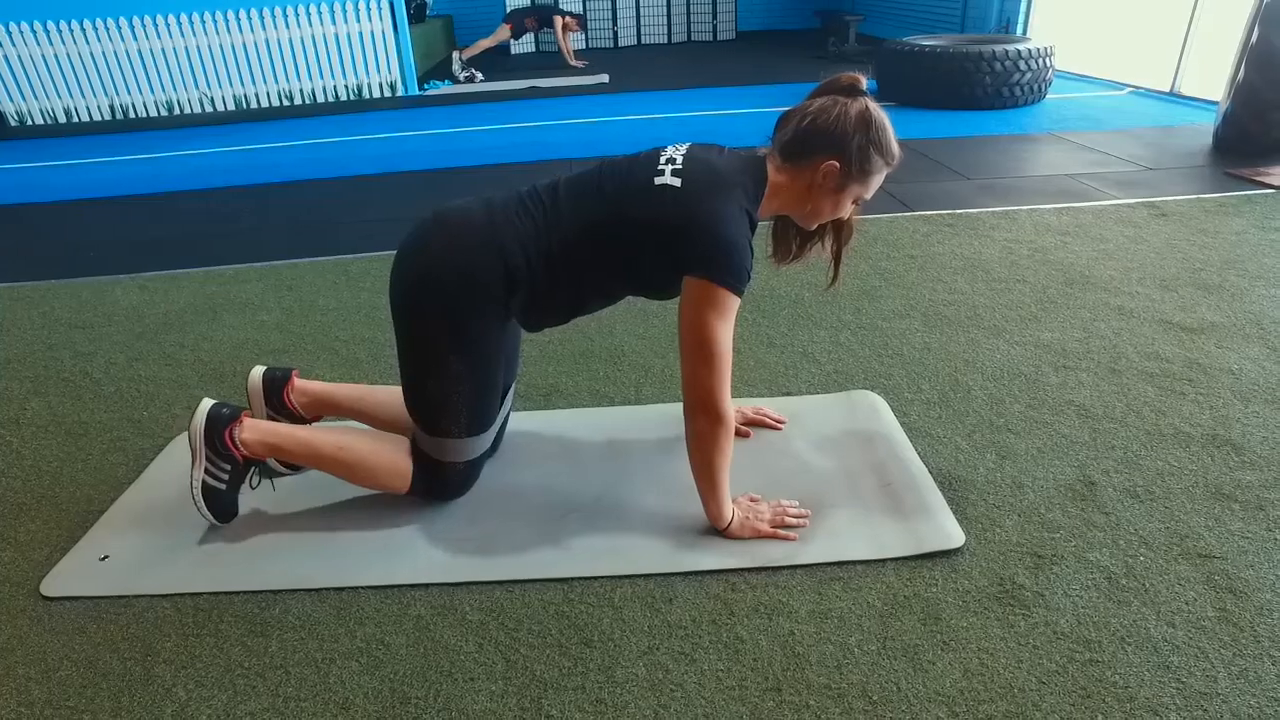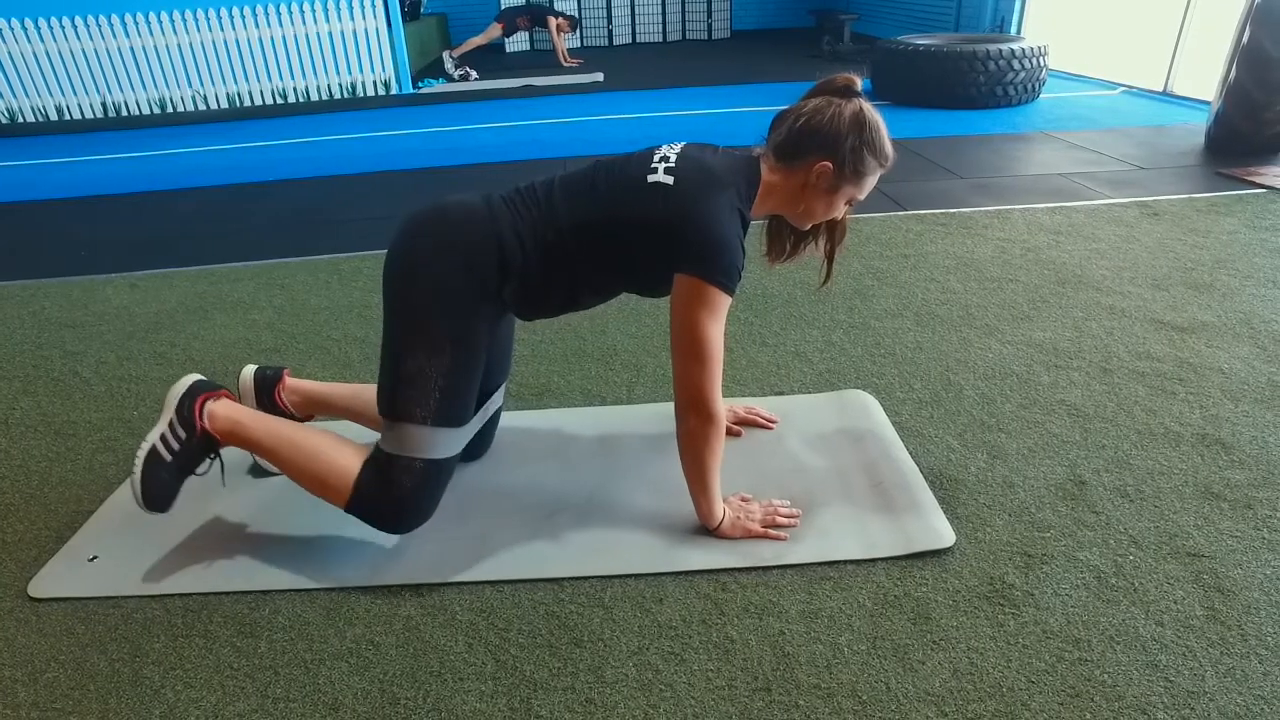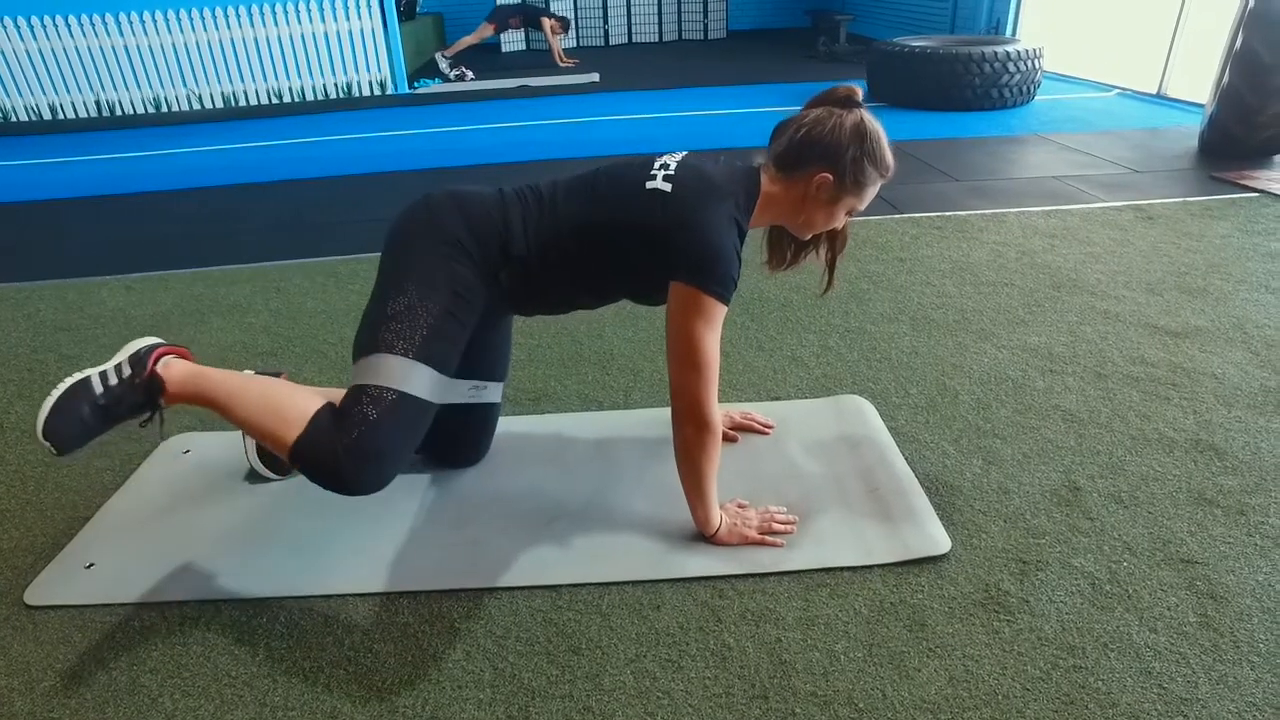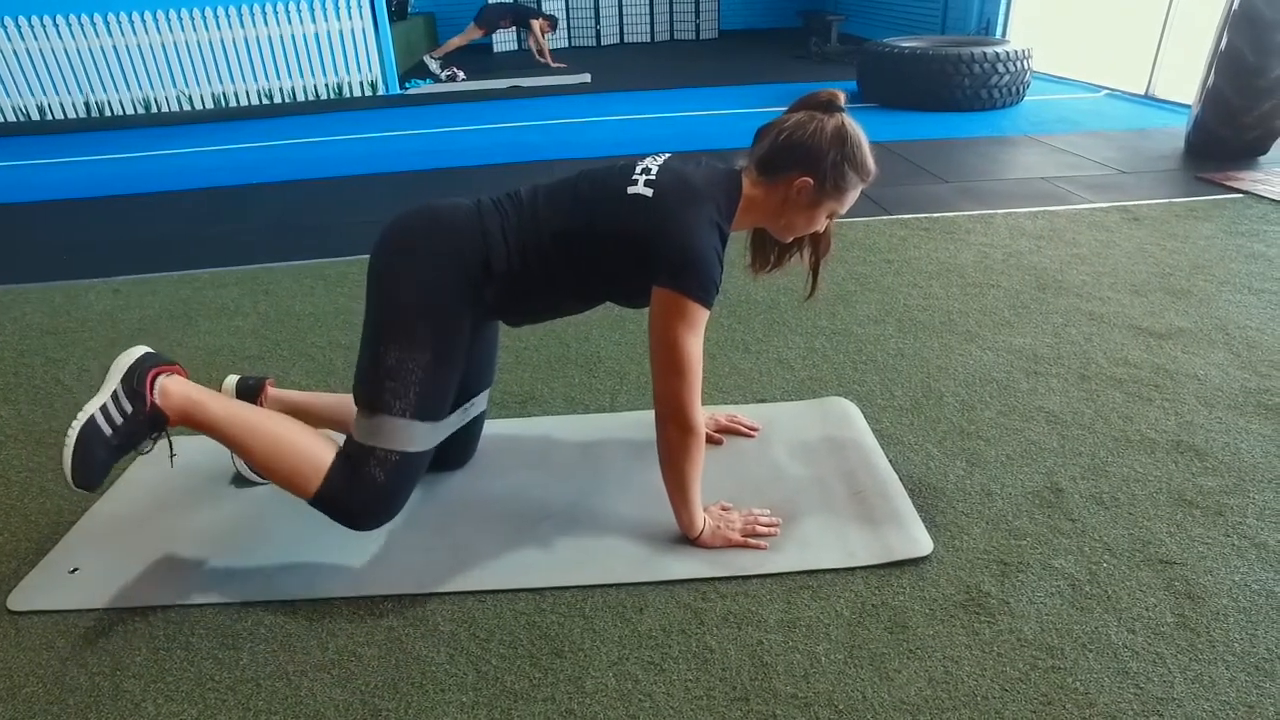
dt=0.5s
person 1, frame 1
left shoulder: (731, 171)
right shoulder: (721, 225)
right elbow: (705, 402)
left wrist: (719, 411)
right wrist: (724, 514)
left hip: (464, 254)
right hip: (459, 280)
left knee: (473, 430)
right knee: (447, 471)
left ankle: (292, 395)
right ankle: (244, 435)
person 1, frame 2
left shoulder: (726, 171)
right shoulder: (715, 224)
right elbow: (696, 402)
left wrist: (711, 410)
right wrist: (715, 513)
left hip: (465, 251)
right hip: (456, 272)
left knee: (470, 437)
right knee: (400, 498)
left ankle: (284, 394)
right ankle: (213, 416)
person 1, frame 3
left shoulder: (726, 182)
right shoulder: (712, 233)
right elbow: (691, 410)
left wrist: (708, 417)
right wrist: (711, 519)
left hip: (472, 251)
right hip: (450, 251)
left knee: (462, 444)
right knee: (356, 456)
left ankle: (278, 392)
right ankle: (163, 374)
person 1, frame 4
left shoulder: (708, 186)
right shoulder: (694, 236)
right elbow: (675, 412)
left wrist: (693, 418)
right wrist: (694, 521)
left hip: (456, 258)
right hip: (436, 273)
left knee: (451, 449)
right knee: (367, 494)
left ankle: (260, 399)
right ankle: (164, 393)
